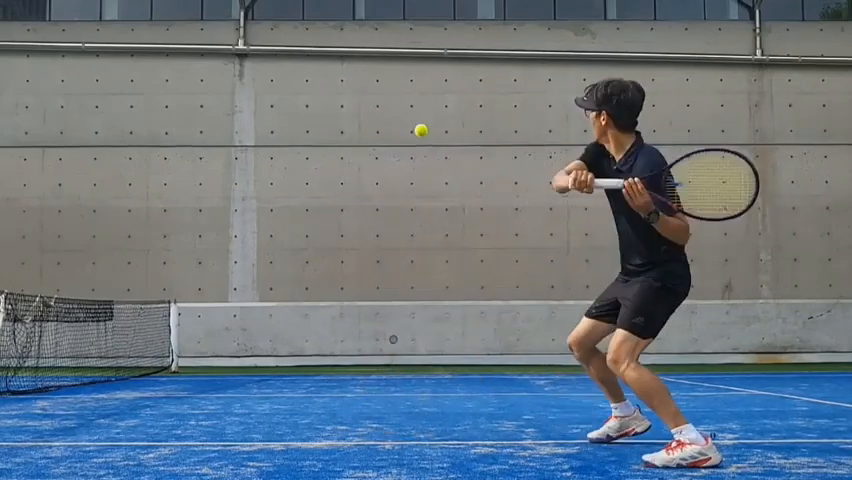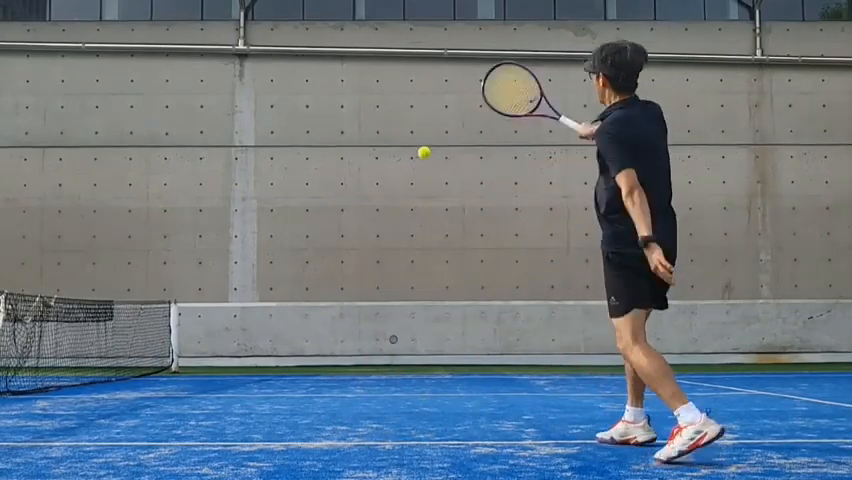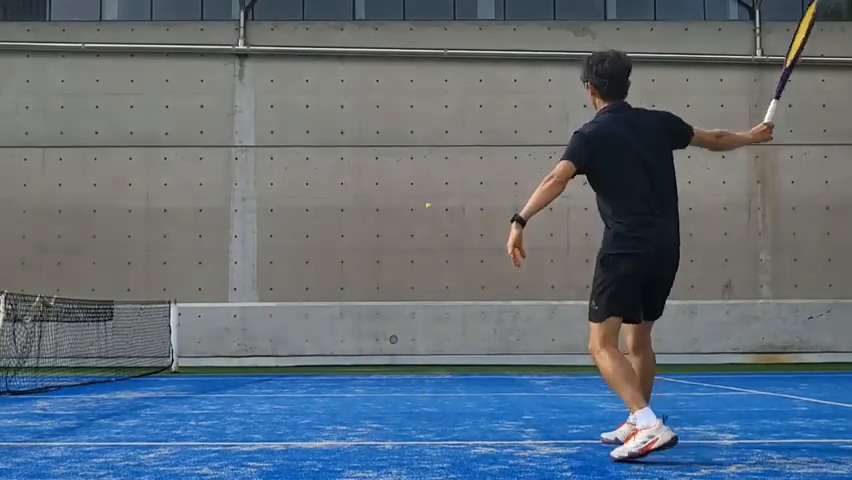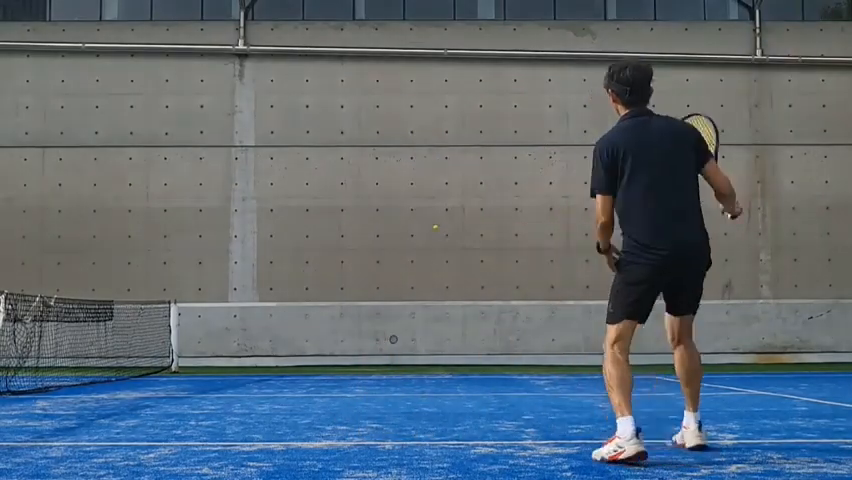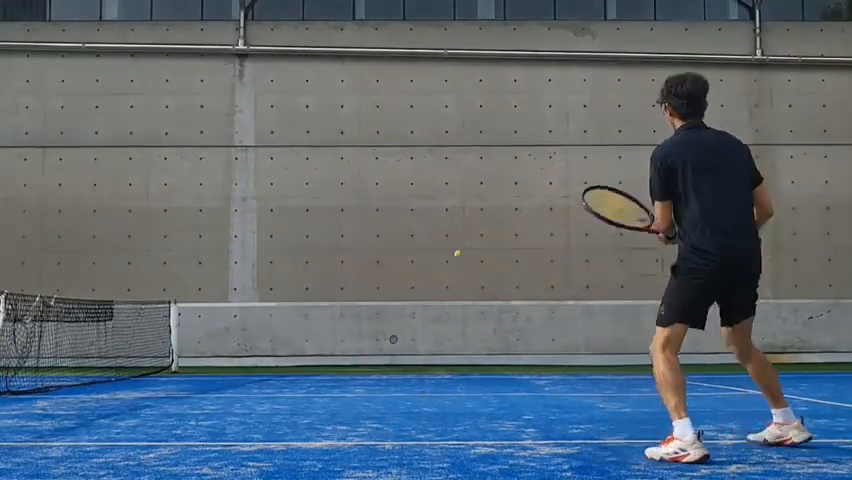
dt=0.3s
person 1, frame 1
left shoulder: (651, 164)
right shoulder: (602, 152)
left elbow: (683, 235)
right elbow: (561, 178)
left wrist: (649, 210)
right wrist: (574, 179)
left hip: (661, 278)
right hip: (632, 275)
left knee: (620, 358)
right knee: (579, 342)
left ankle: (695, 443)
right ankle: (626, 416)
person 1, frame 2
left shoulder: (616, 129)
right shoulder: (649, 112)
left elbow: (632, 190)
left wrist: (647, 242)
right wrist: (594, 129)
left hip: (629, 245)
right hip: (658, 240)
left knee: (631, 341)
right knee: (634, 334)
left ankle: (696, 422)
right ankle: (634, 422)
person 1, frame 3
left shoulder: (590, 135)
right shoulder: (658, 123)
left elbow: (556, 179)
right elbow: (713, 140)
left wrist: (520, 220)
right wrist: (750, 138)
left hip: (624, 250)
right hip: (665, 248)
left knee: (602, 346)
right knee: (638, 341)
left ankle: (648, 427)
right ankle: (640, 422)
person 1, frame 4
left shoulder: (609, 144)
right shoulder: (684, 131)
left elbow: (604, 217)
right elbow: (724, 189)
left wrist: (605, 249)
right wrist: (733, 208)
left hip: (642, 256)
right hip: (692, 251)
left knee: (615, 346)
right knee: (682, 339)
left ankle: (626, 436)
right ankle: (692, 426)
person 1, frame 5
left shoulder: (665, 153)
right shoulder: (734, 146)
left elbow: (663, 222)
right elbow: (764, 209)
left wrist: (665, 232)
left hip: (699, 263)
right hip: (744, 259)
left knee: (663, 349)
right knee: (741, 345)
left ankle: (685, 439)
right ankle: (787, 423)
